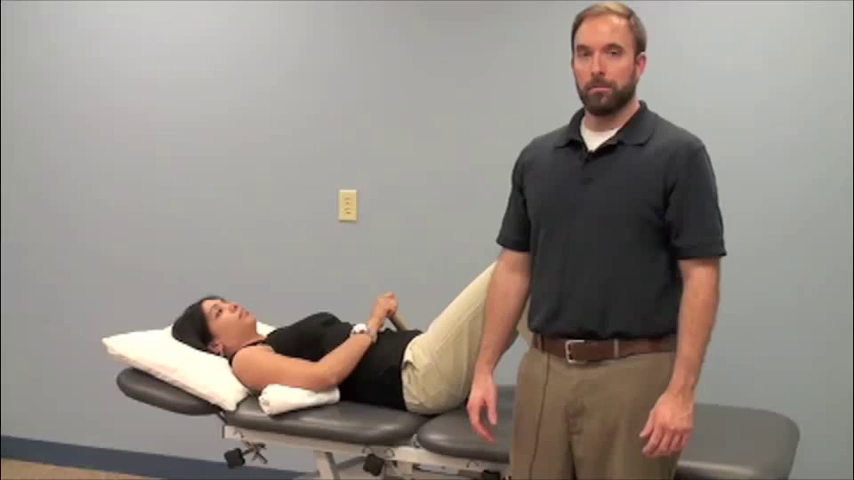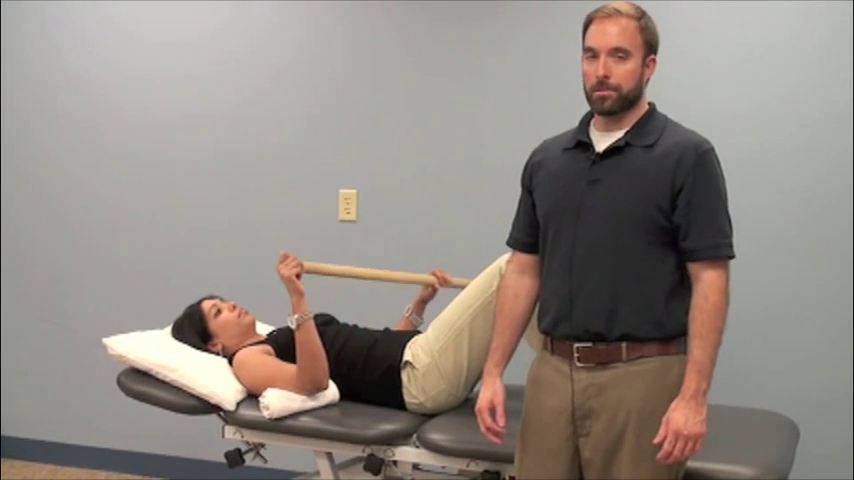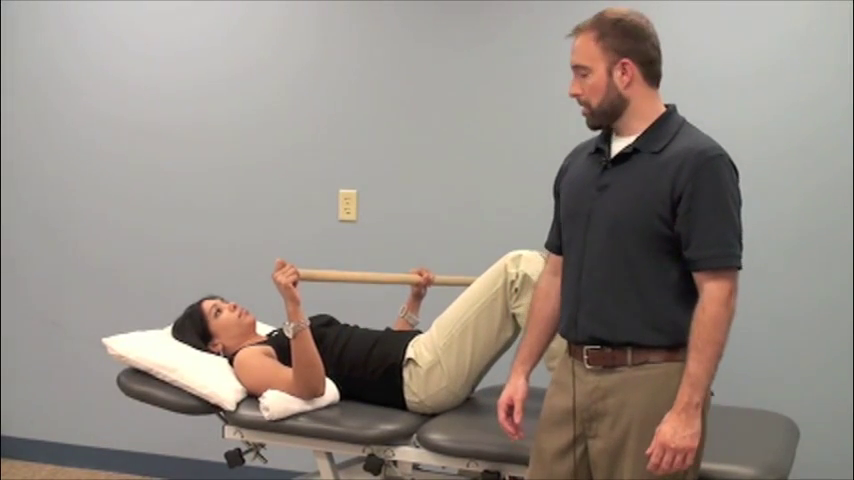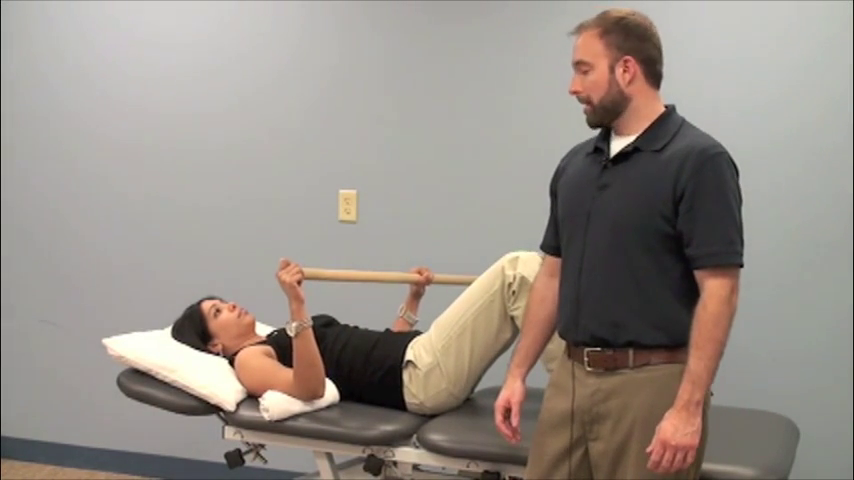
dt=1s
person 1, frame 1
left shoulder: (678, 156)
right shoulder: (537, 159)
left elbow: (700, 278)
right elbow: (514, 269)
left wrist: (681, 390)
right wrist: (484, 369)
left hip: (632, 375)
right hip: (545, 371)
person 1, frame 2
left shoulder: (687, 157)
right shoulder: (546, 160)
left elbow: (710, 281)
right elbow: (523, 272)
left wrist: (693, 394)
right wrist: (493, 371)
left hip: (641, 377)
right hip: (553, 374)
person 1, frame 3
left shoulder: (698, 163)
right shoulder: (578, 163)
left elbow: (717, 294)
left wrist: (688, 409)
right wrist: (521, 369)
left hip: (650, 383)
right hip: (572, 378)
person 1, frame 4
left shoulder: (698, 162)
right shoulder: (575, 165)
left elbow: (718, 292)
left wrist: (688, 407)
right wrist: (517, 372)
left hip: (651, 383)
right hip: (571, 379)
person 2, frame 1
left shoulder: (279, 343)
right shoulder: (247, 360)
right elbow: (325, 374)
right wrist: (372, 322)
left hip: (414, 359)
right hip: (415, 378)
person 2, frame 2
left shoulder: (280, 343)
right shoulder: (247, 360)
right elbow: (314, 380)
left wrist: (421, 302)
right wrist: (298, 300)
left hip: (415, 356)
right hip: (418, 378)
person 2, frame 3
left shoulder: (282, 342)
right shoulder: (247, 360)
right elbow: (311, 387)
left wrist: (414, 300)
right wrist: (293, 307)
left hip: (415, 356)
right hip: (420, 377)
left knee: (527, 266)
right knee: (519, 268)
person 2, frame 4
left shoulder: (281, 342)
right shoulder: (248, 360)
right elbow: (311, 388)
left wrist: (412, 299)
right wrist: (296, 307)
left hip: (415, 357)
right hip: (419, 379)
left knee: (527, 267)
right knee: (517, 270)
